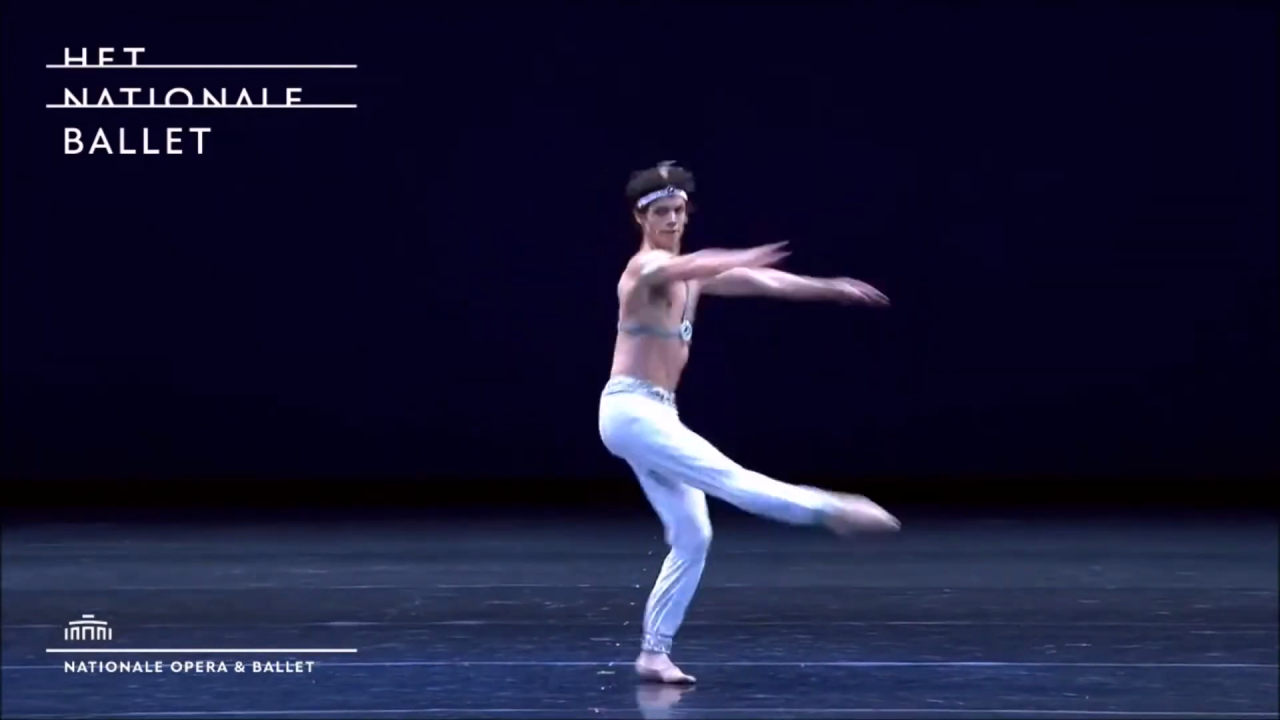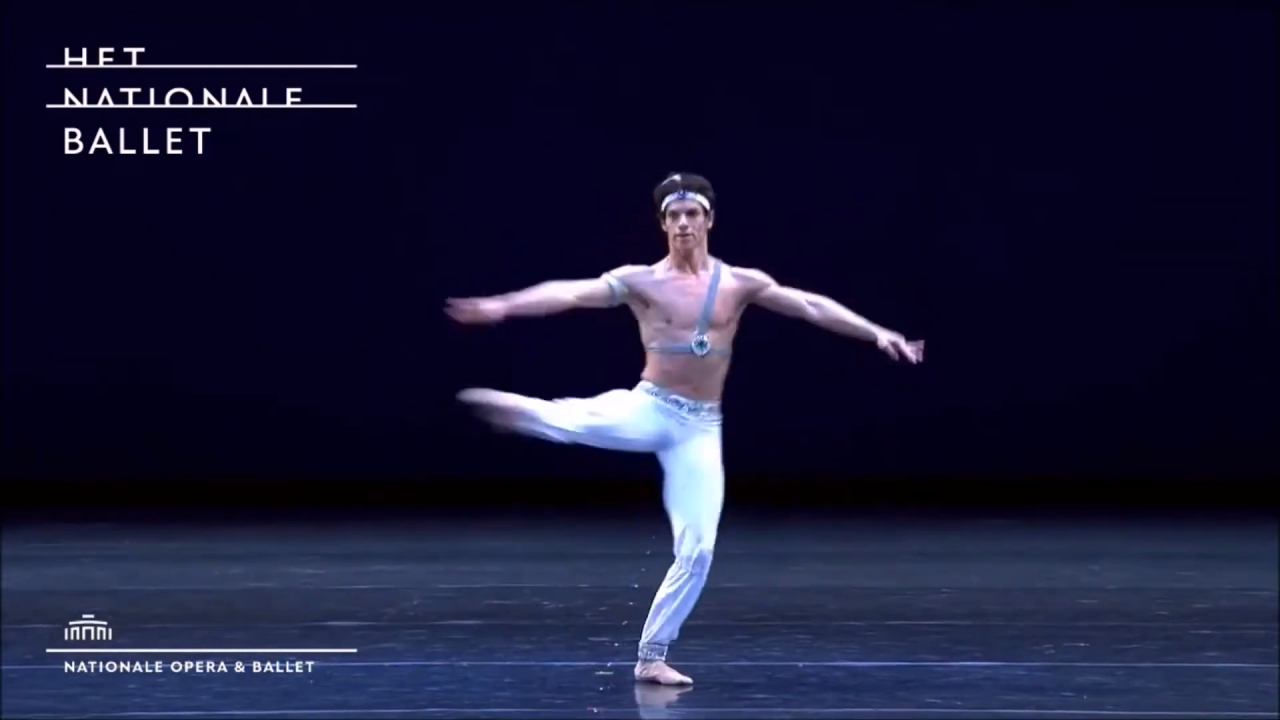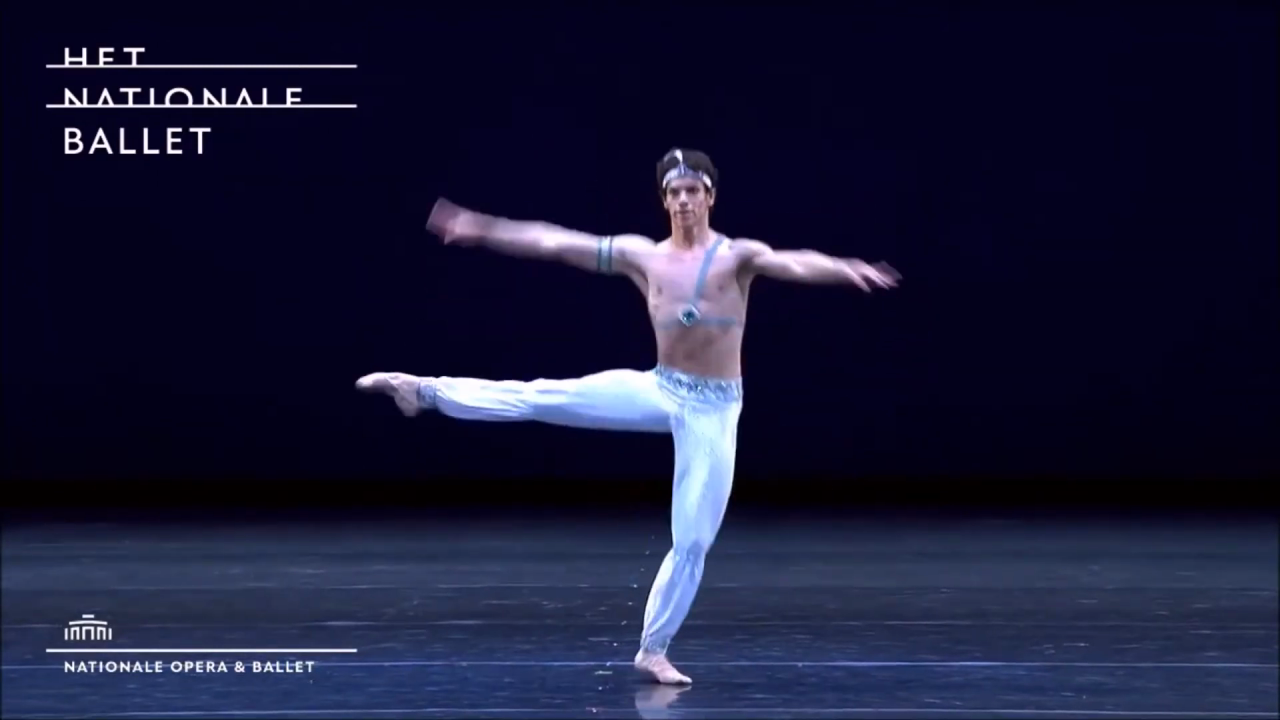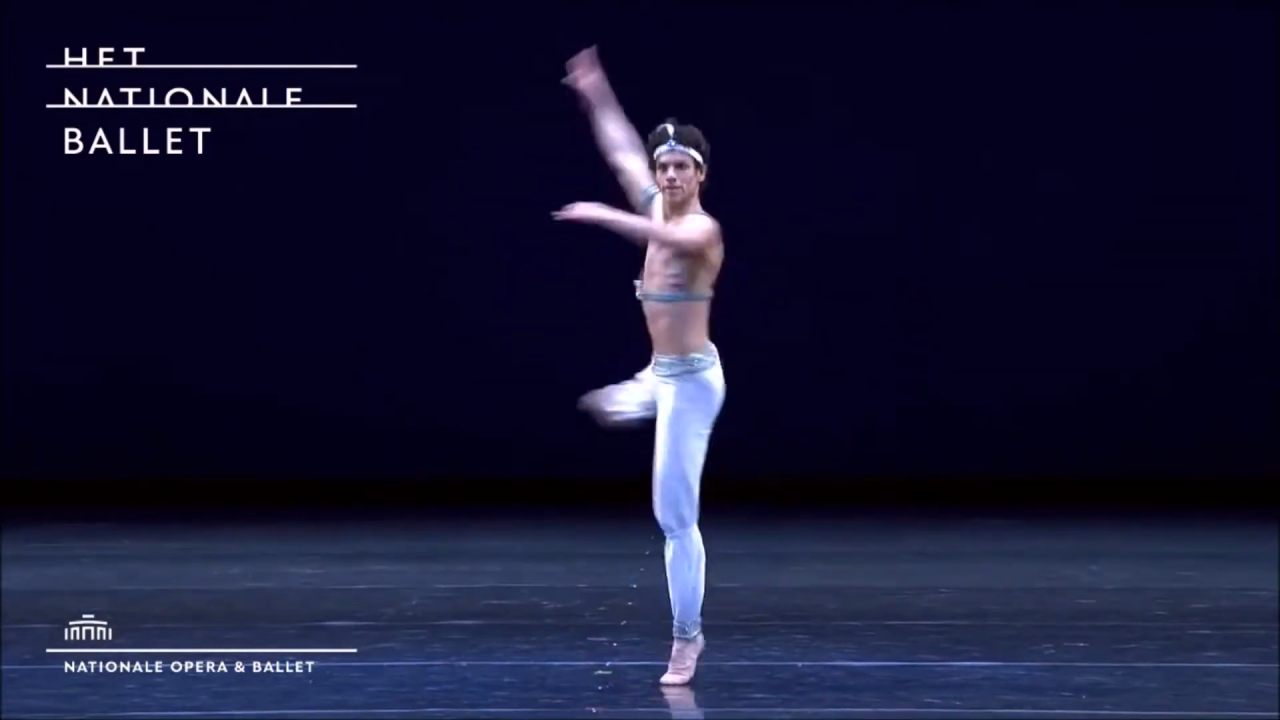
dt=0.1s
person 1, frame 1
left shoulder: (685, 275)
right shoulder: (648, 266)
left elbow: (762, 282)
right elbow: (683, 266)
left wrist: (833, 287)
right wrist: (740, 258)
left hip: (649, 417)
right hip: (634, 413)
left knee: (692, 540)
right knee: (730, 480)
left ankle: (654, 653)
person 1, frame 2
left shoulder: (739, 282)
right shoulder: (640, 280)
left elbow: (814, 306)
right elbow: (568, 291)
left wrist: (880, 333)
right wrist: (500, 306)
left hip: (699, 428)
right hip: (647, 409)
left knee: (697, 552)
left ankle: (650, 656)
person 1, frame 3
left shoulder: (740, 254)
right shoulder: (644, 254)
left elbow: (797, 265)
right elbow: (555, 242)
left wrist: (848, 268)
right wrist: (479, 226)
left hip: (715, 409)
right hip: (660, 391)
left knee: (693, 541)
right knee: (541, 398)
left ankle: (653, 651)
right ankle: (425, 391)
person 1, frame 4
left shoulder: (702, 228)
right shoulder: (652, 212)
left elbow: (675, 241)
right elbow: (627, 159)
left wrist: (620, 217)
right wrist: (596, 96)
left hip: (690, 378)
right hip: (670, 370)
left knee: (677, 518)
left ankle: (686, 638)
right ankle: (625, 400)
